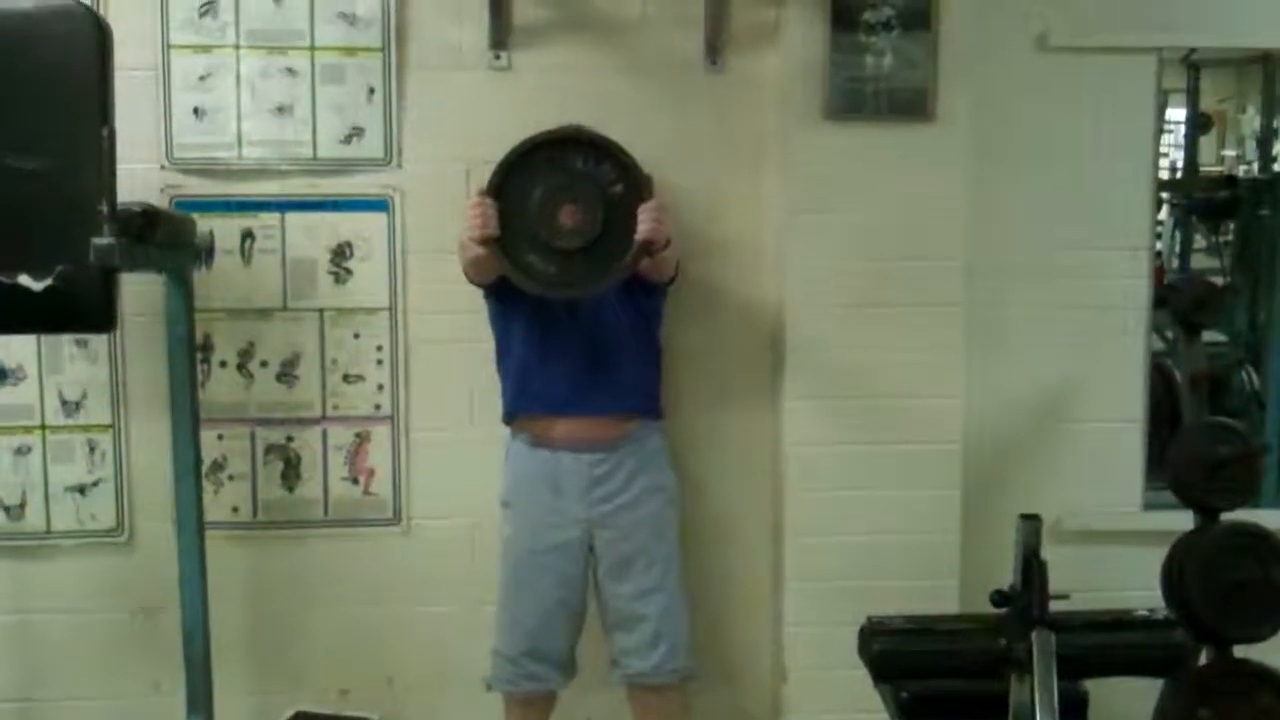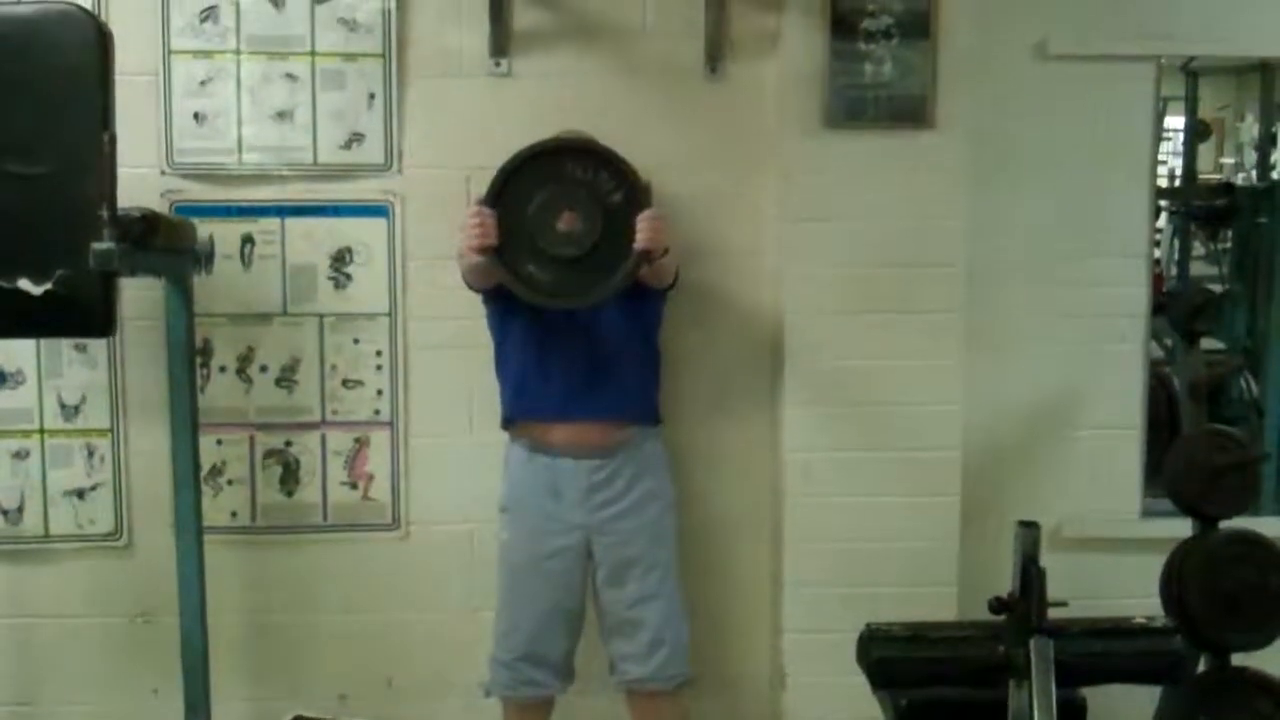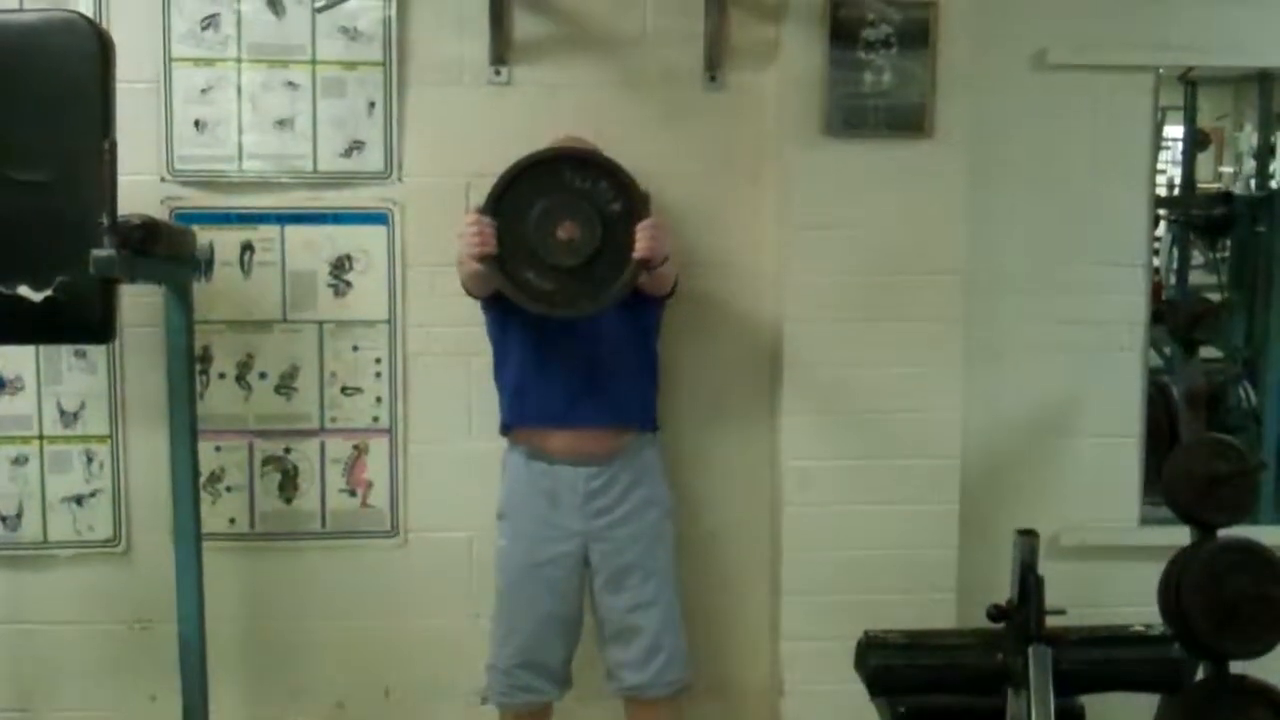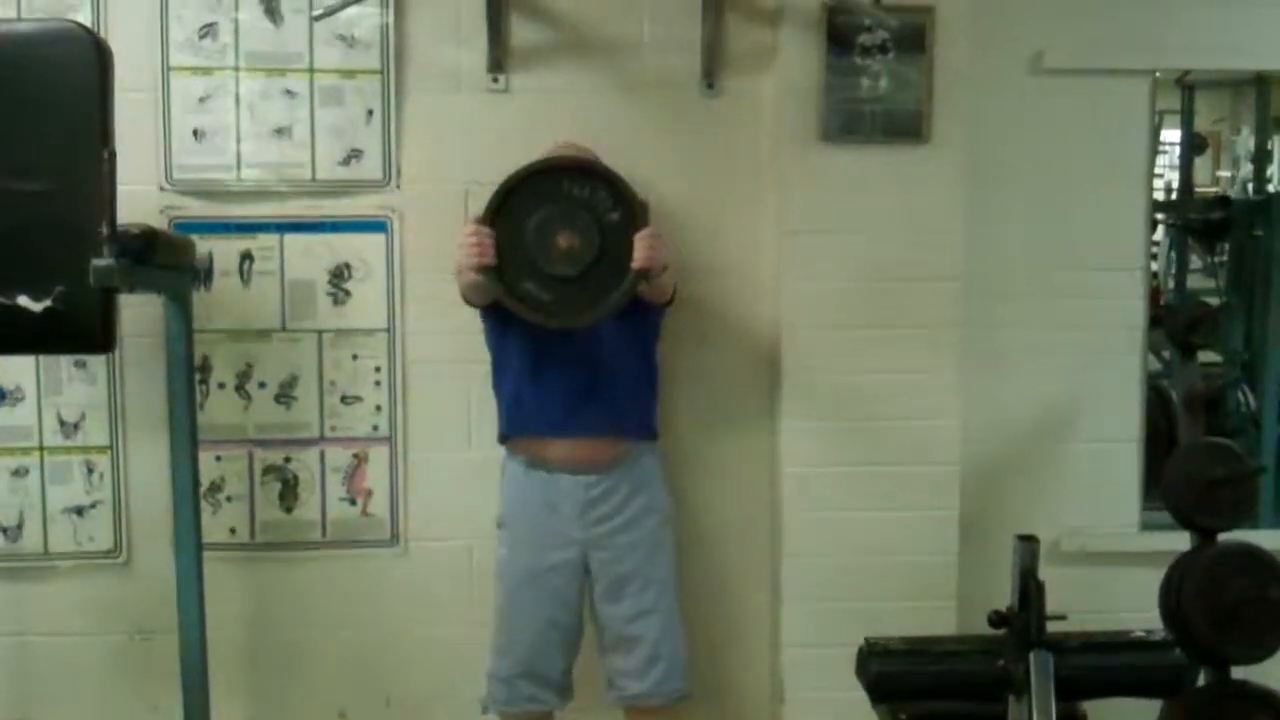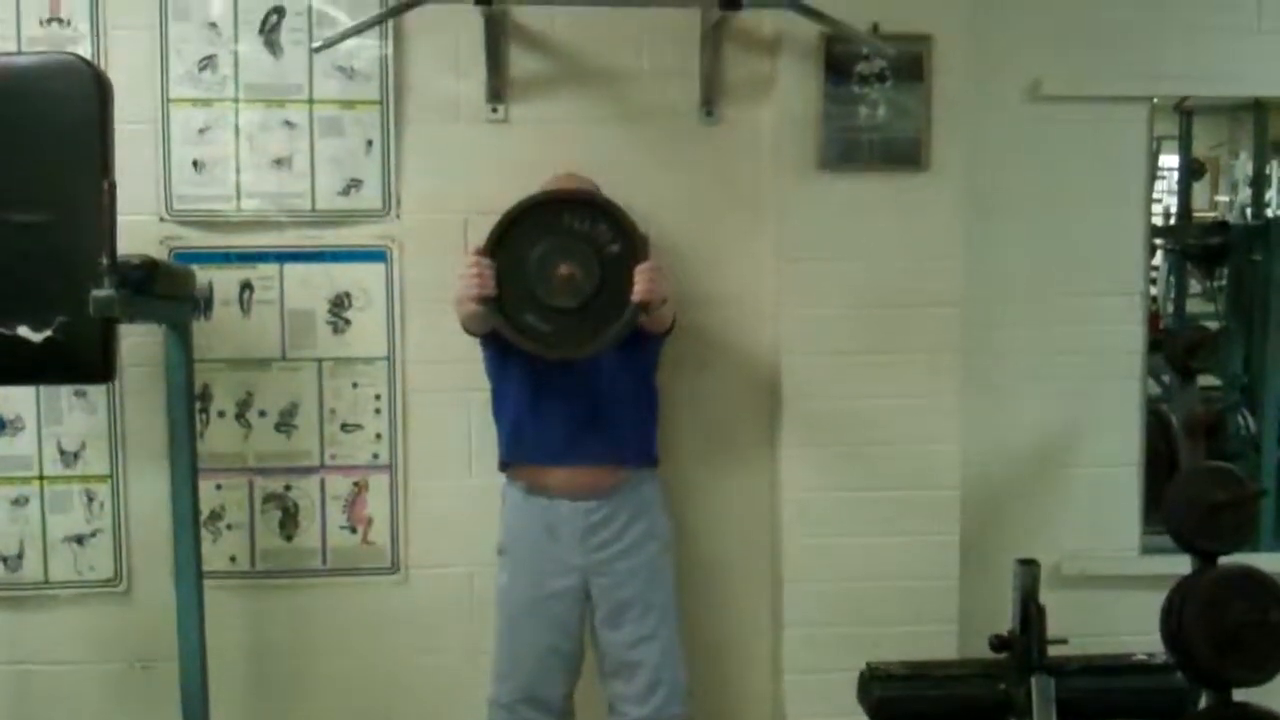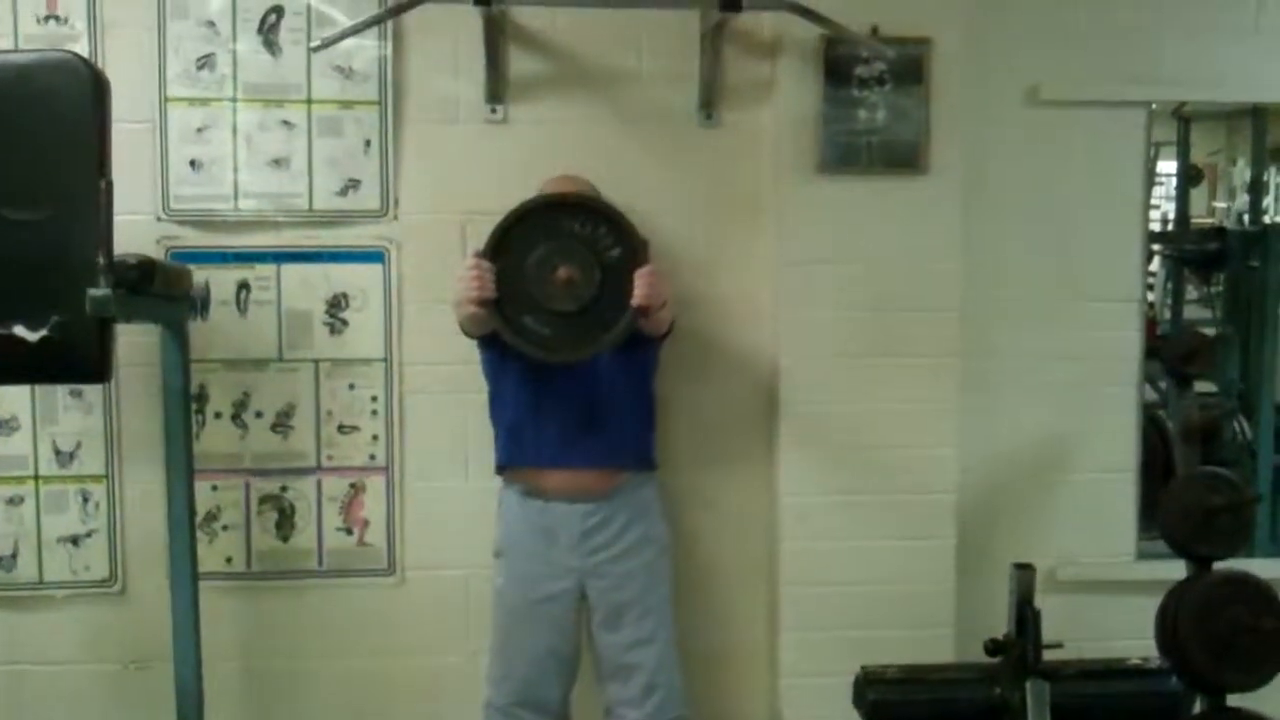
dt=0.2s
person 1, frame 1
left shoulder: (630, 252)
left elbow: (661, 269)
right elbow: (483, 271)
left wrist: (659, 240)
right wrist: (476, 241)
left hip: (631, 462)
right hip: (540, 466)
left knee: (651, 636)
right knee: (529, 642)
person 1, frame 2
left shoulder: (629, 253)
left elbow: (661, 275)
right elbow: (483, 274)
left wrist: (659, 247)
right wrist: (474, 251)
left hip: (630, 466)
right hip: (538, 471)
left knee: (650, 638)
right knee: (527, 643)
person 1, frame 3
left shoulder: (629, 262)
left elbow: (661, 282)
right elbow: (480, 282)
left wrist: (659, 259)
right wrist: (471, 259)
left hip: (627, 474)
right hip: (536, 477)
left knee: (648, 646)
right knee: (525, 653)
person 1, frame 4
left shoulder: (627, 264)
left elbow: (660, 291)
right elbow: (479, 292)
left wrist: (658, 269)
right wrist: (470, 269)
left hip: (627, 483)
right hip: (535, 486)
left knee: (648, 660)
right knee: (525, 664)
person 1, frame 5
left shoulder: (626, 295)
left elbow: (658, 320)
right elbow: (479, 320)
left wrist: (657, 301)
right wrist: (470, 301)
left hip: (627, 509)
right hip: (535, 512)
person 1, frame 6
left shoulder: (624, 297)
left elbow: (657, 323)
right elbow: (477, 322)
left wrist: (656, 305)
right wrist: (469, 302)
left hip: (625, 511)
right hip: (532, 515)
